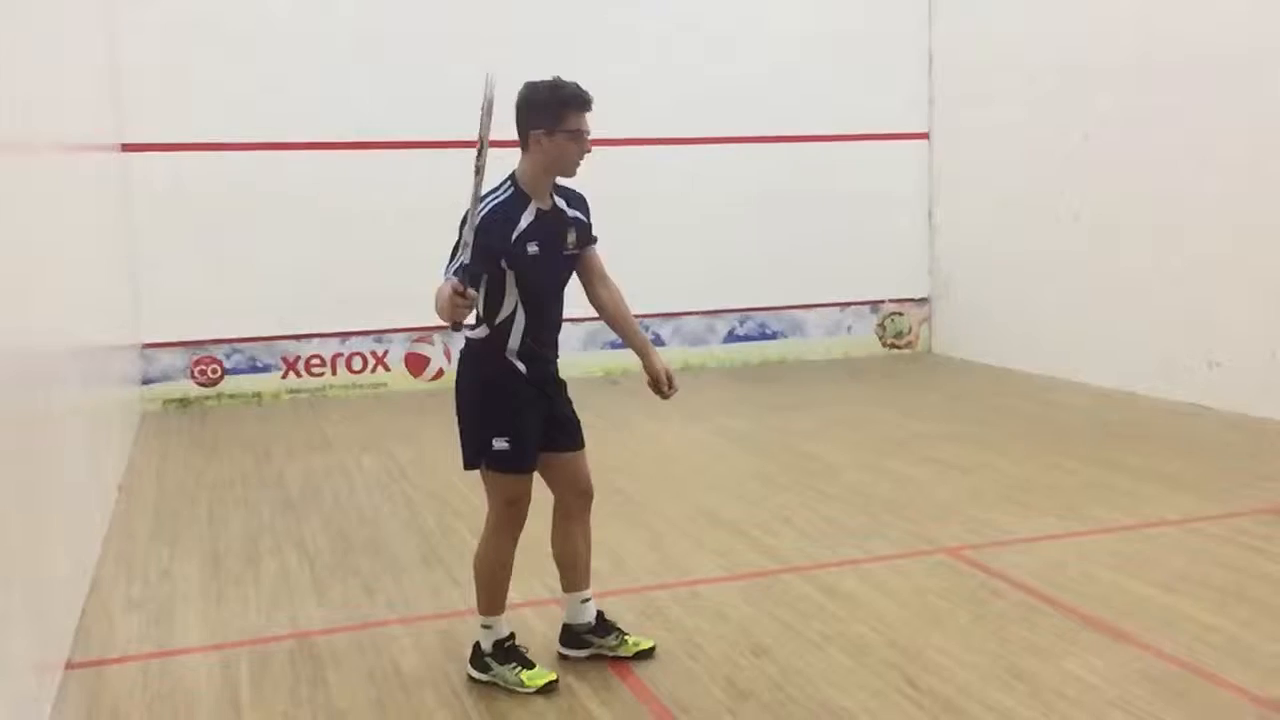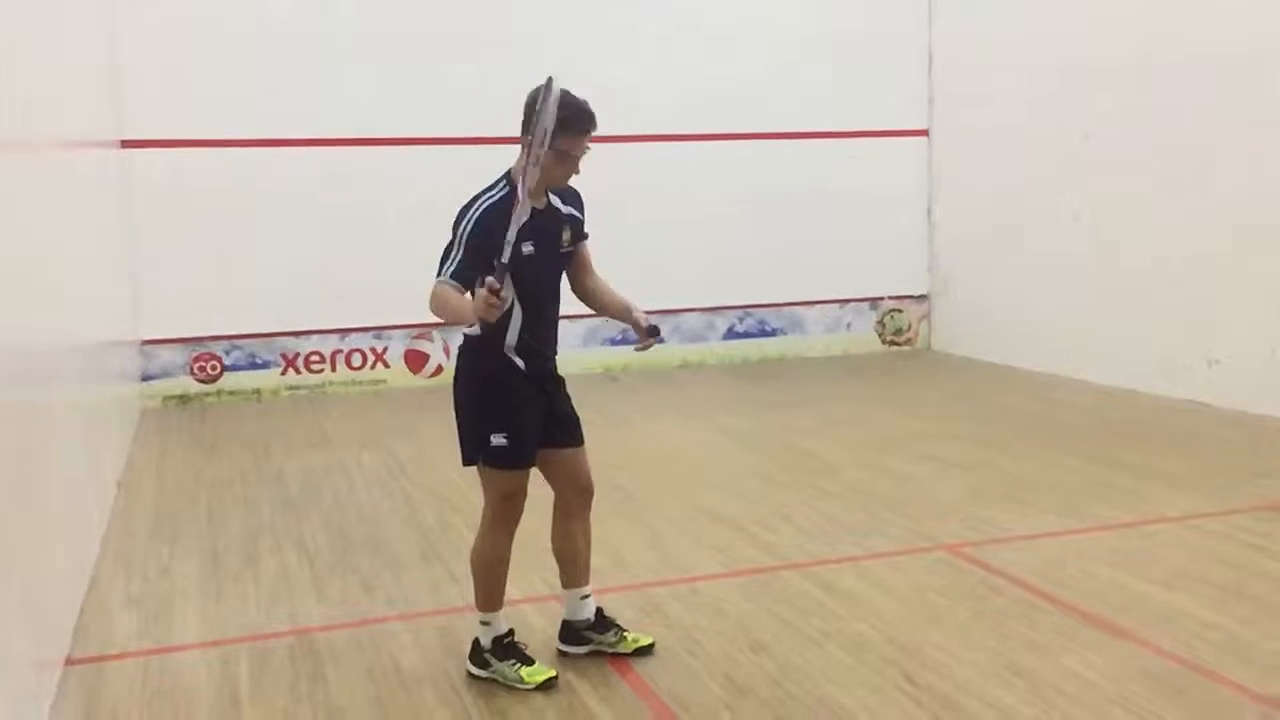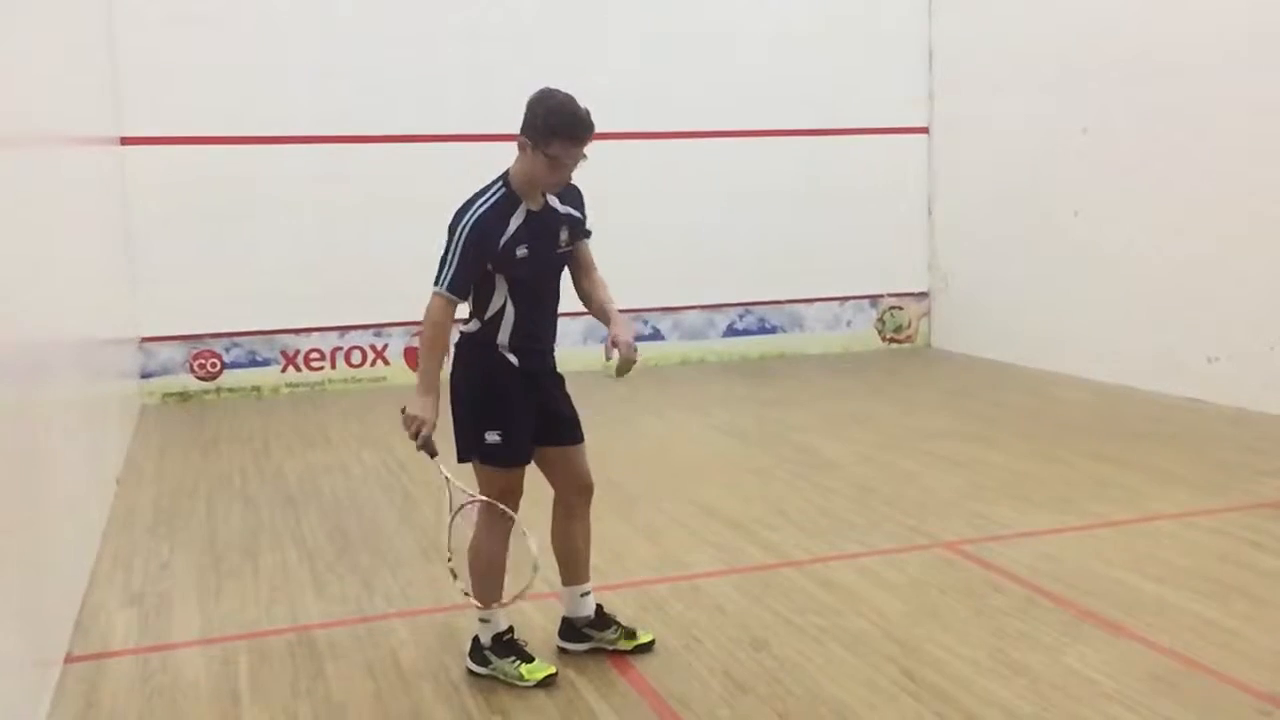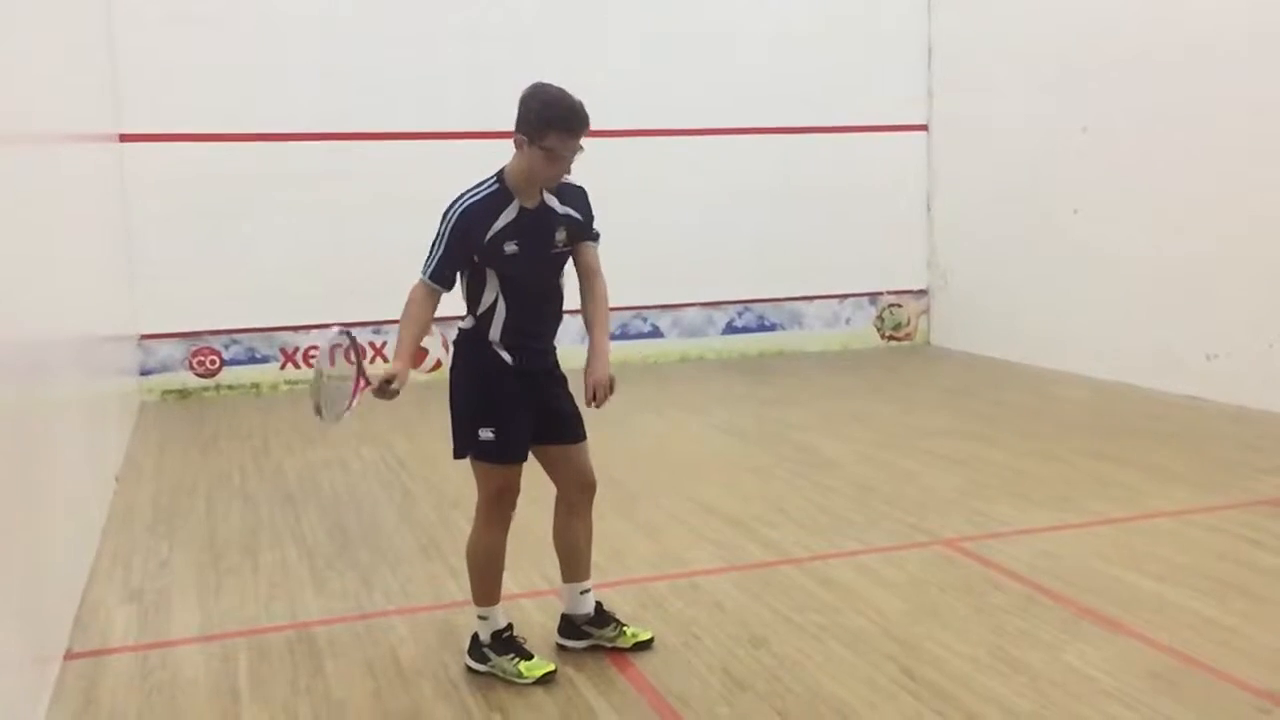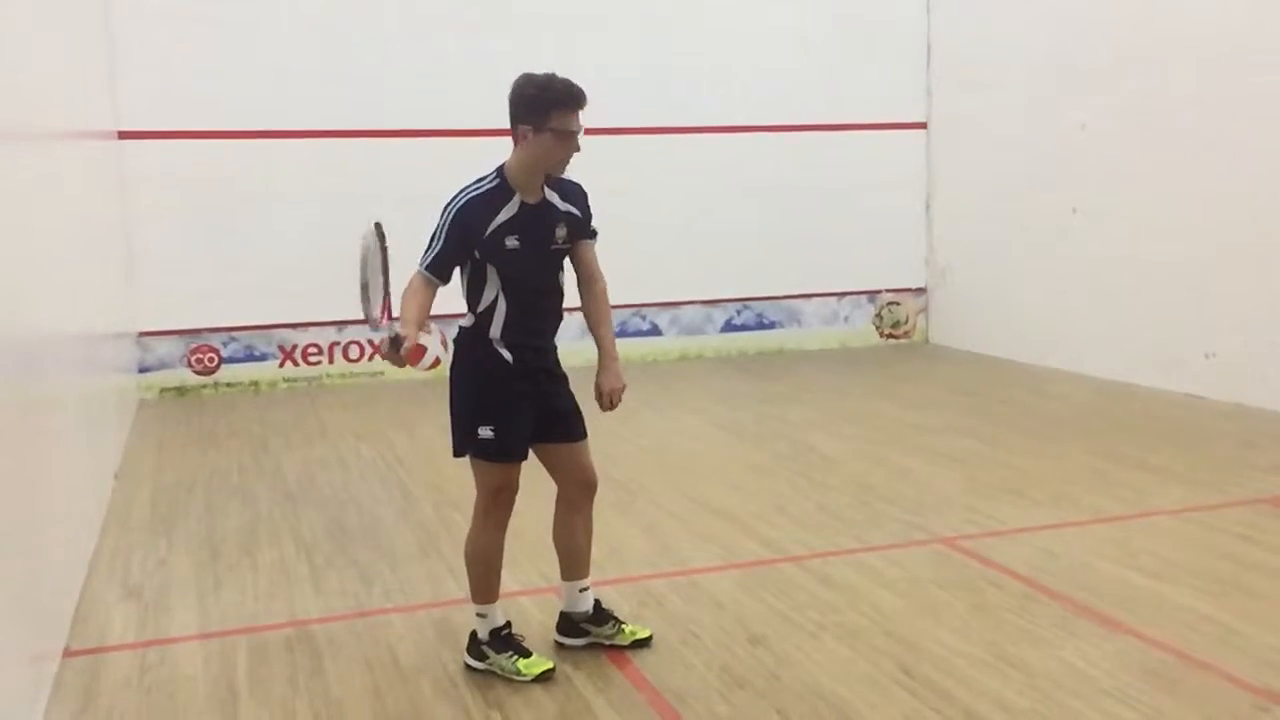
dt=0.3s
person 1, frame 1
left shoulder: (573, 207)
right shoulder: (494, 214)
left elbow: (600, 286)
right elbow: (450, 291)
left wrist: (647, 353)
right wrist: (452, 305)
left hip: (543, 375)
right hip: (496, 380)
left knee: (577, 492)
right knee: (509, 511)
left ankle: (582, 623)
right ankle: (492, 648)
person 1, frame 2
left shoulder: (569, 204)
right shoulder: (486, 214)
left elbow: (584, 278)
right elbow: (442, 292)
left wrist: (628, 310)
right wrist: (471, 310)
left hip: (542, 372)
right hip: (494, 379)
left knee: (577, 488)
right knee: (505, 506)
left ankle: (581, 619)
right ankle: (490, 644)
person 1, frame 3
left shoulder: (569, 202)
right shoulder: (481, 218)
left elbow: (585, 273)
right elbow: (442, 305)
left wrist: (614, 319)
right wrist: (426, 394)
left hip: (541, 368)
right hip: (490, 375)
left knee: (577, 485)
right knee: (501, 504)
left ankle: (581, 617)
right ankle: (490, 641)
person 1, frame 4
left shoulder: (573, 202)
right shoulder: (473, 212)
left elbow: (591, 278)
right elbow: (429, 288)
left wrist: (600, 353)
right wrist: (403, 356)
left hip: (543, 367)
right hip: (488, 372)
left knee: (579, 483)
right knee: (498, 502)
left ankle: (581, 614)
right ankle: (489, 638)
person 1, frame 5
left shoulder: (571, 199)
right shoulder: (472, 207)
left elbow: (590, 280)
right elbow: (426, 279)
left wrist: (609, 360)
right wrist: (408, 330)
left hip: (543, 364)
right hip: (488, 371)
left knee: (580, 481)
right knee: (496, 500)
left ankle: (579, 611)
right ankle: (488, 635)
